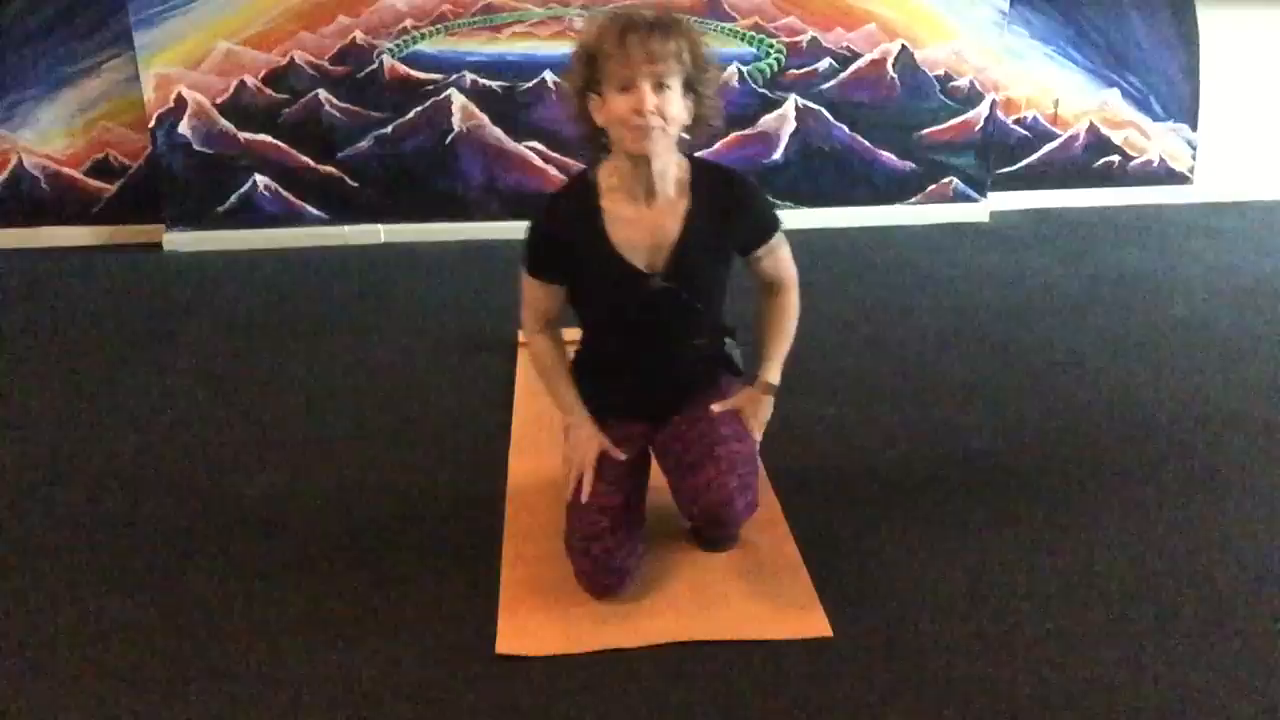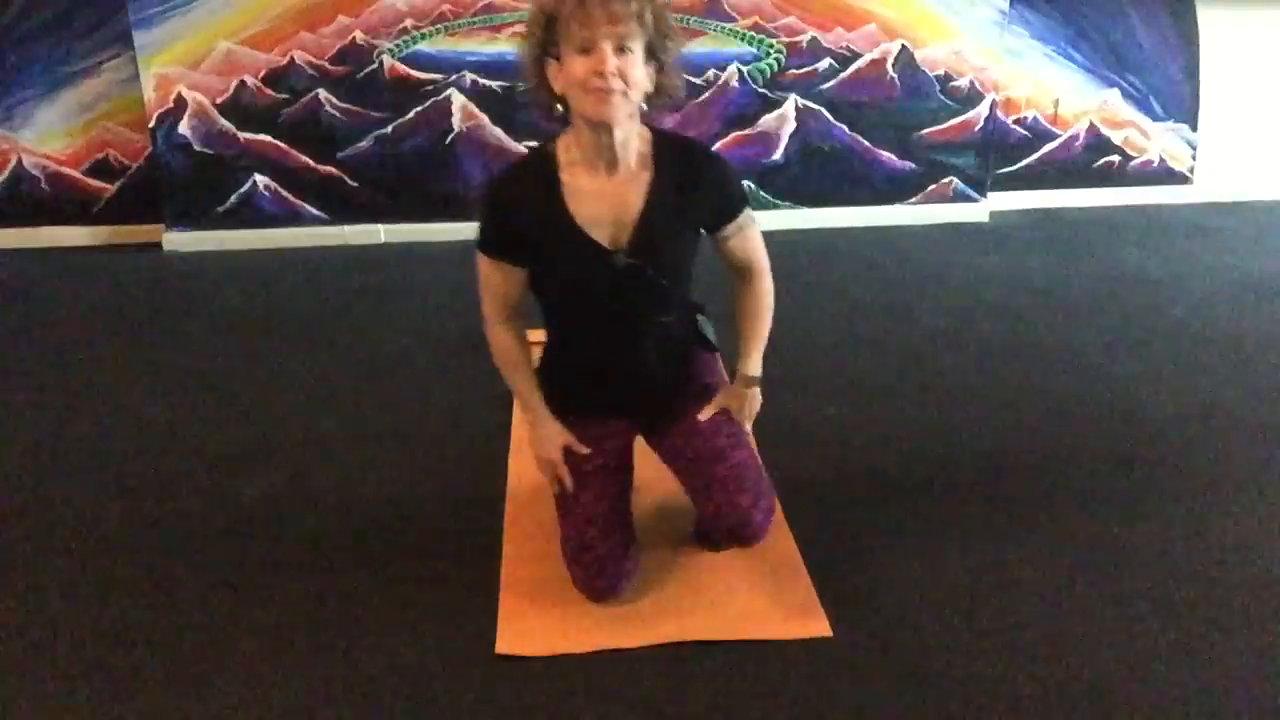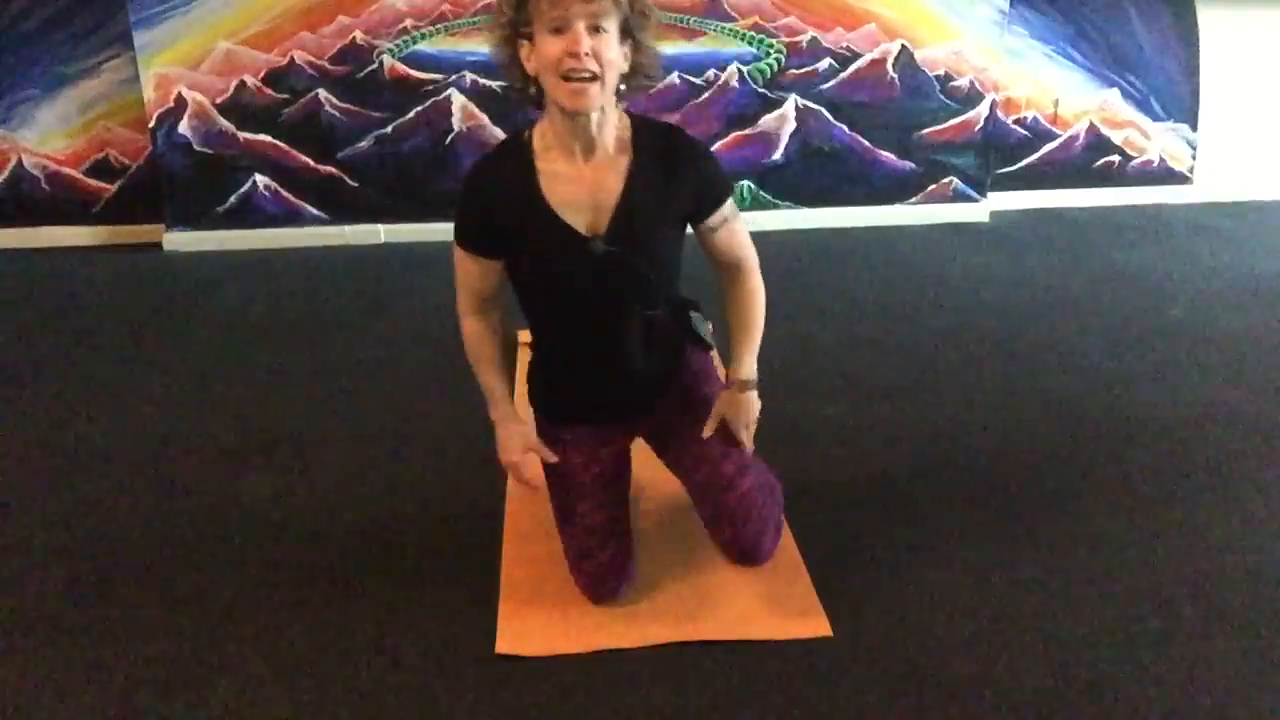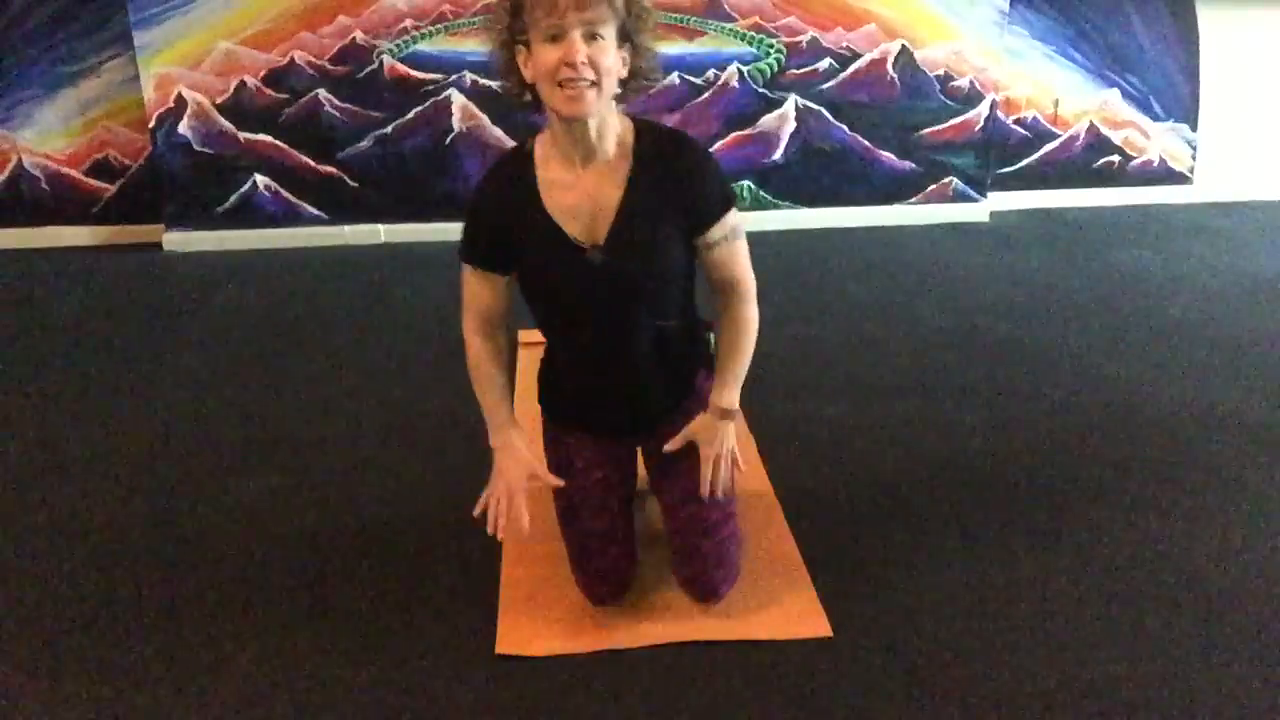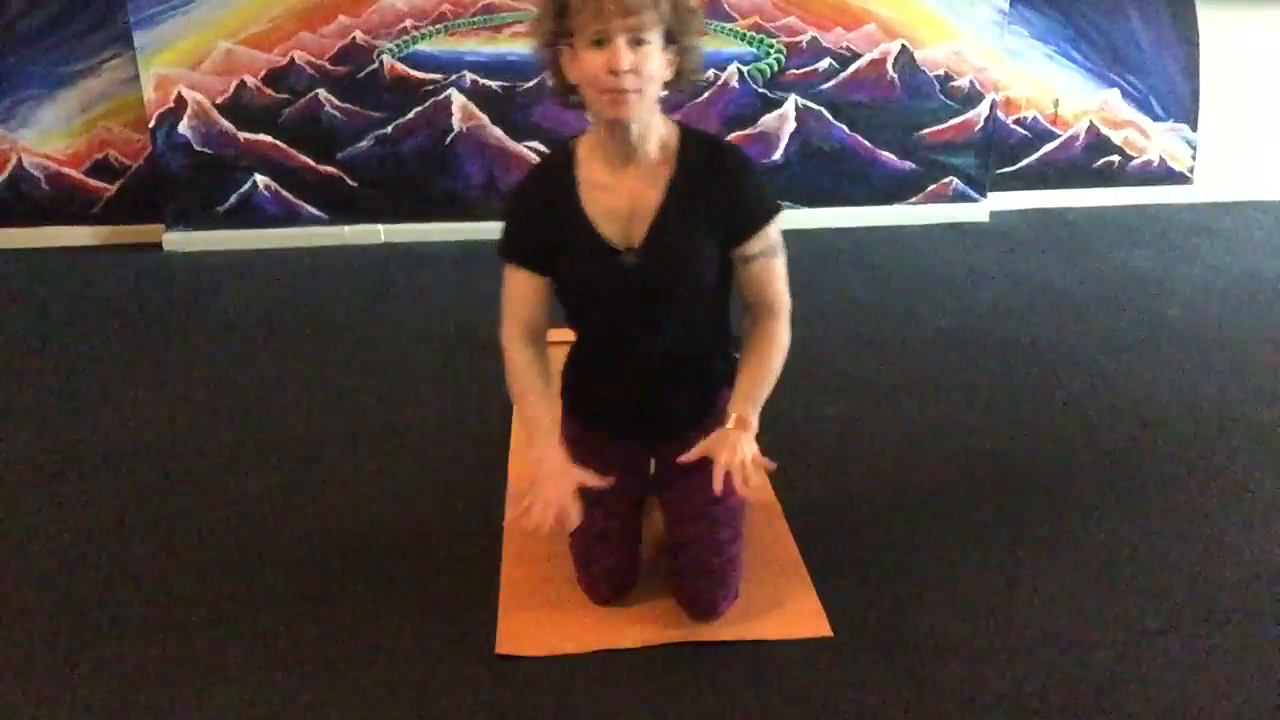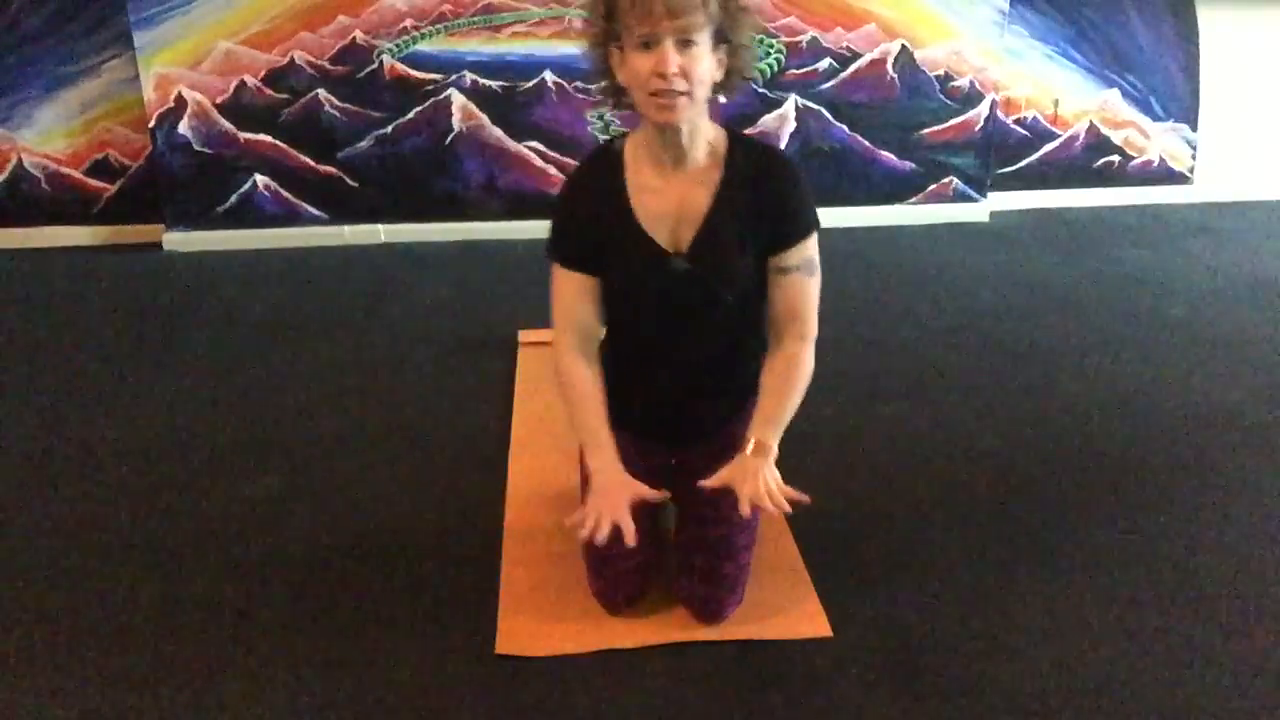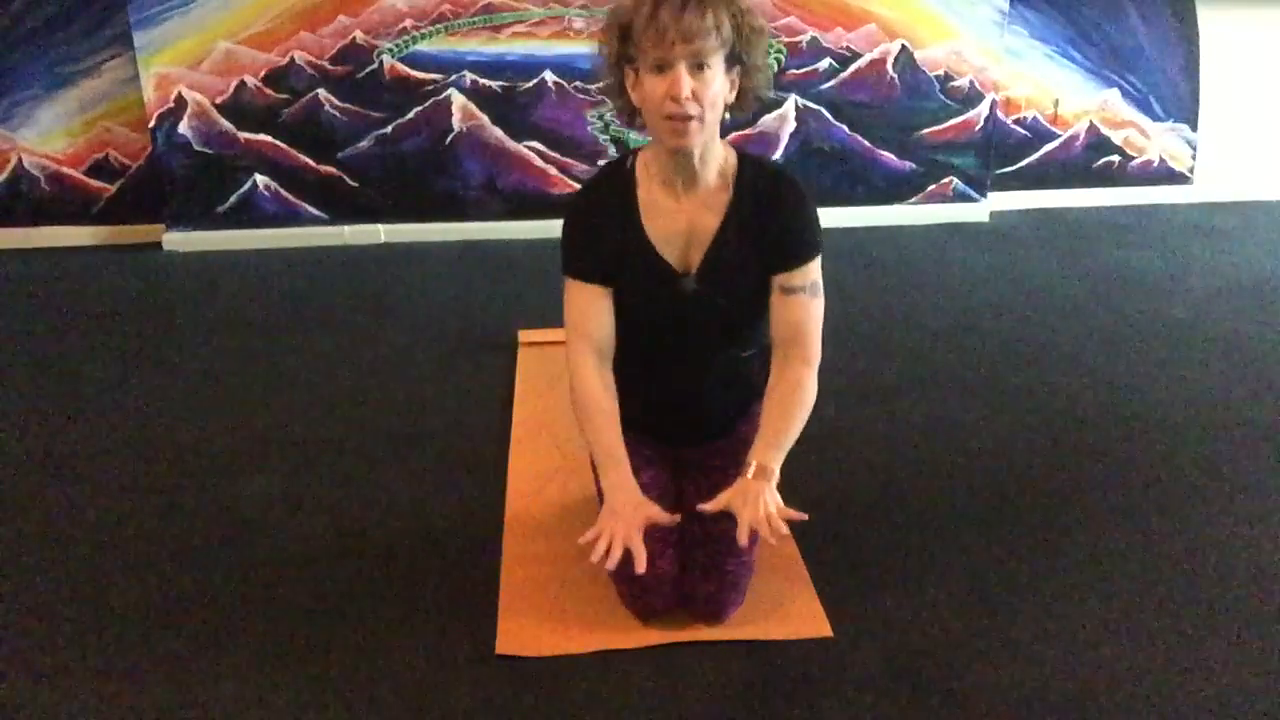
dt=0.2s
person 1, frame 1
left shoulder: (731, 198)
right shoulder: (564, 216)
left elbow: (782, 286)
right elbow: (539, 329)
left wrist: (766, 384)
right wrist: (576, 422)
left hip: (701, 387)
right hip: (607, 401)
left knee: (722, 512)
right knee: (604, 574)
right ankle: (630, 470)
person 1, frame 2
left shoulder: (696, 171)
right shoulder: (518, 192)
left elbow: (753, 270)
right elbow: (500, 316)
left wrist: (747, 375)
right wrist: (538, 416)
left hip: (680, 374)
right hip: (578, 398)
left knee: (745, 519)
right knee: (603, 580)
left ankle: (707, 520)
right ankle: (609, 474)
person 1, frame 3
left shoulder: (678, 158)
right shoulder: (495, 182)
left elbow: (741, 269)
right elbow: (477, 311)
left wrist: (743, 380)
right wrist: (505, 416)
left hip: (673, 376)
right hip: (569, 405)
left knee: (754, 540)
right knee: (603, 583)
left ankle: (701, 463)
right ankle: (611, 480)
person 1, frame 4
left shoulder: (682, 165)
right shoulder: (502, 192)
left elbow: (738, 294)
right elbow: (483, 330)
left wrist: (722, 407)
right wrist: (506, 440)
left hip: (681, 396)
right hip: (579, 416)
left knee: (710, 581)
right knee: (604, 586)
left ankle: (667, 493)
right ankle: (625, 486)
person 1, frame 5
left shoulder: (724, 174)
right shoulder: (542, 192)
left elbow: (771, 316)
right elbow: (522, 336)
left wrist: (740, 425)
right wrist: (548, 452)
left hip: (703, 411)
right hip: (599, 417)
left knee: (708, 599)
right knee: (606, 587)
left ankle: (670, 492)
right ankle: (634, 496)
person 1, frame 6
left shoulder: (771, 180)
right shoulder: (588, 190)
left elbow: (795, 334)
right elbow: (575, 345)
left wrist: (760, 449)
right wrist: (604, 467)
left hip: (729, 419)
right hip: (626, 421)
left knee: (712, 603)
right knee: (618, 588)
left ankle: (692, 515)
right ankle: (645, 493)
person 1, frame 7
left shoulder: (779, 202)
right shoulder: (598, 205)
left elbow: (798, 358)
right elbow: (591, 359)
left wrist: (760, 473)
right wrist: (620, 488)
left hip: (731, 420)
right hip: (636, 422)
left knee: (715, 602)
right knee: (649, 595)
left ankle: (696, 497)
right ankle: (662, 494)
